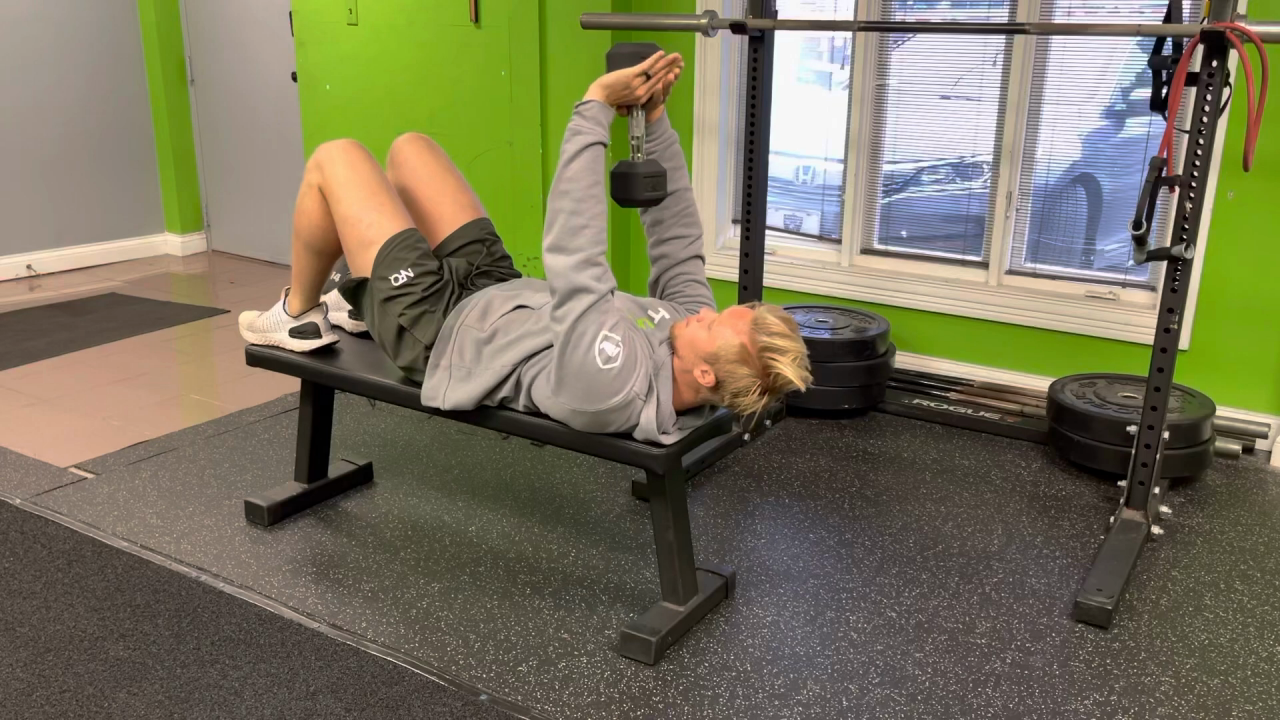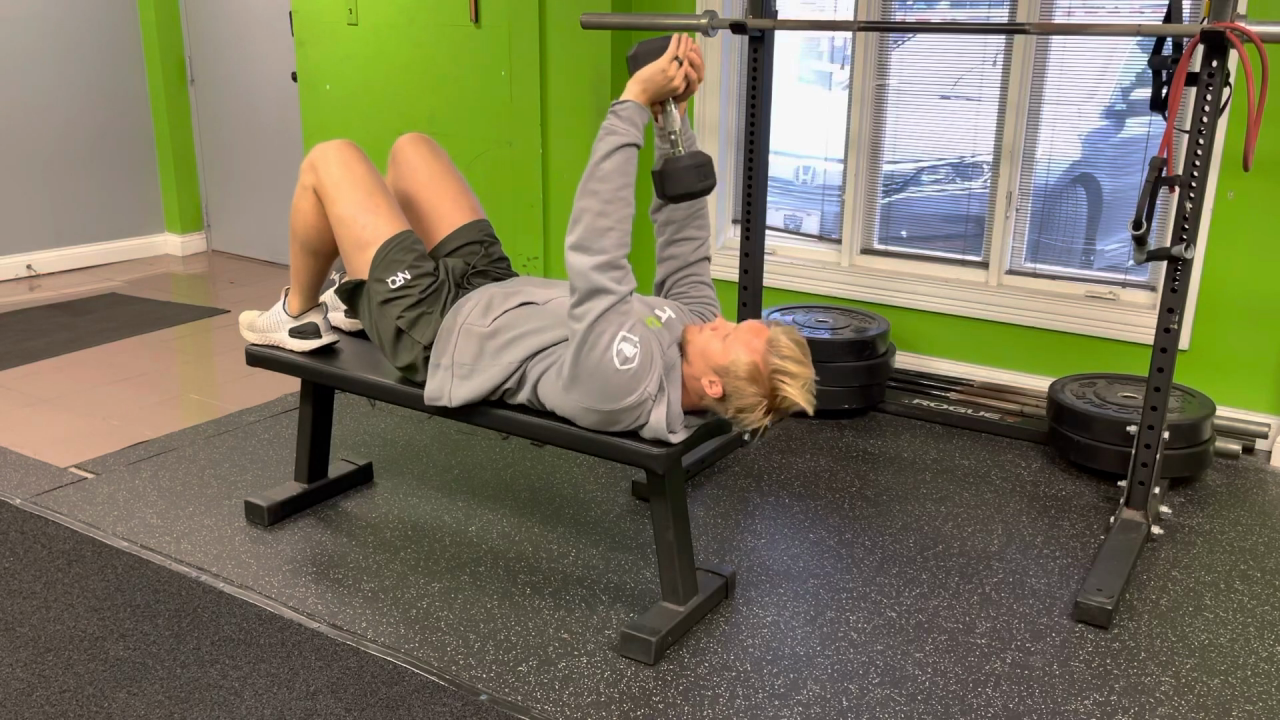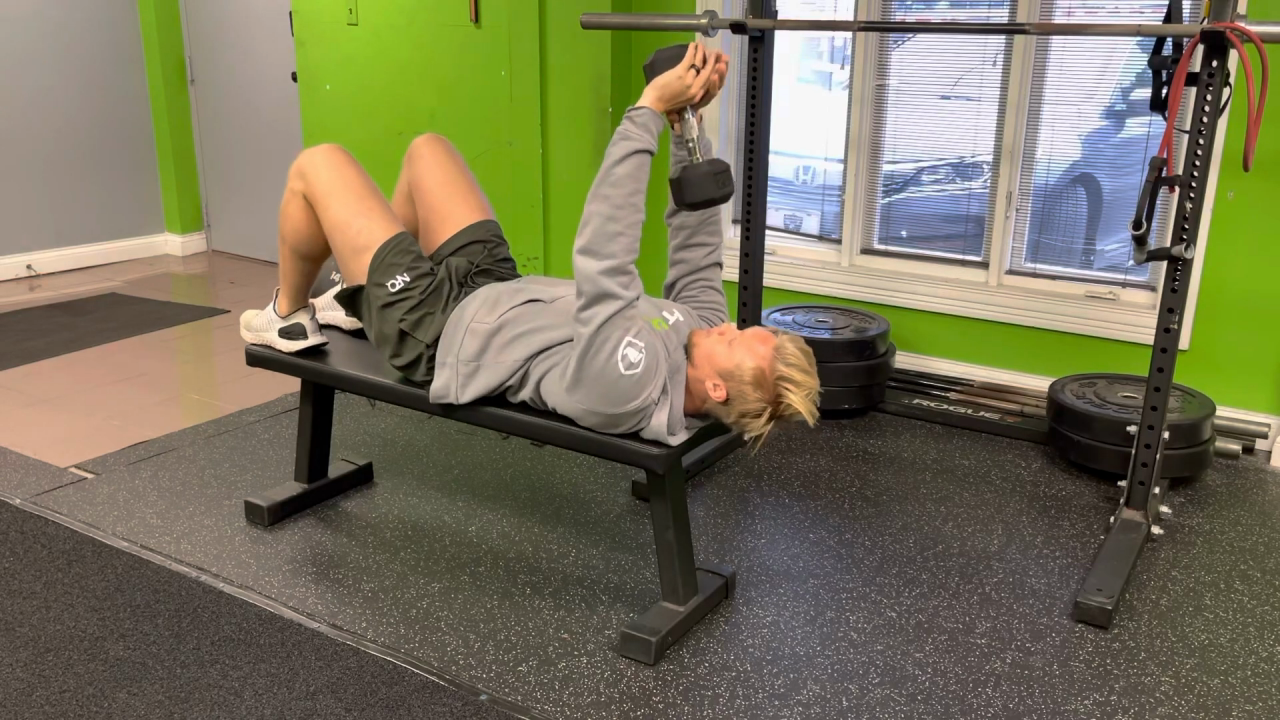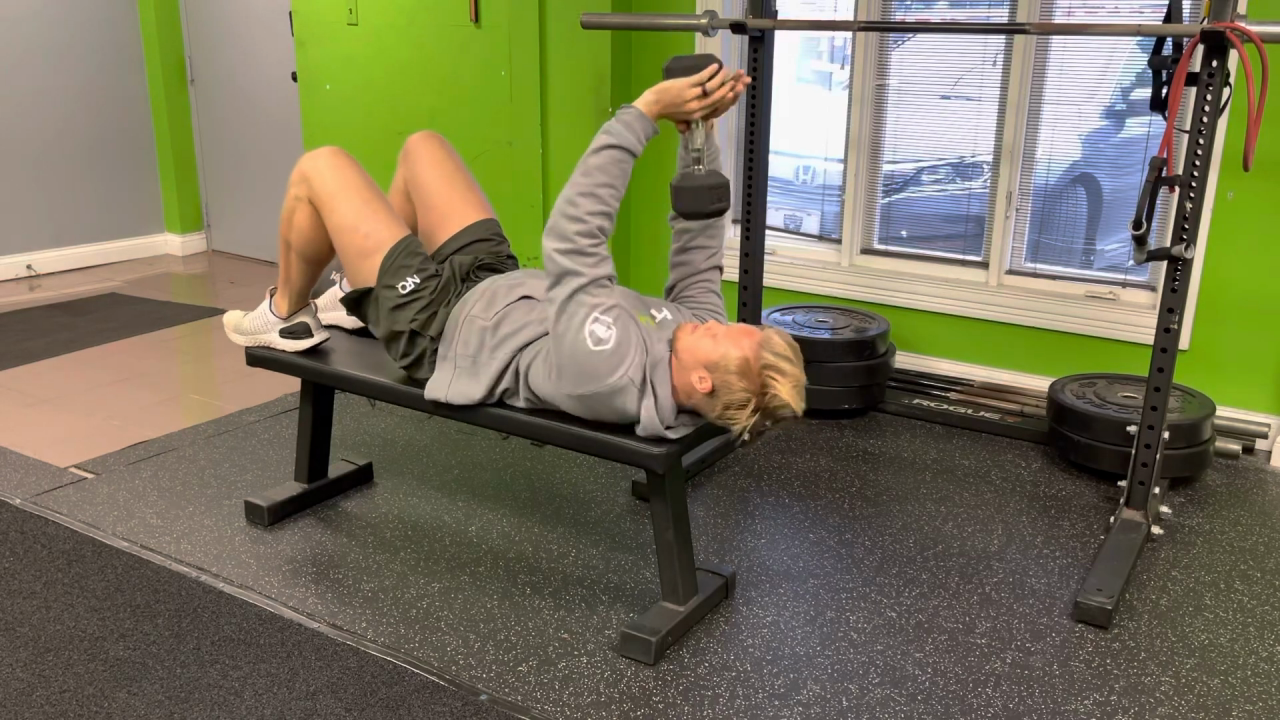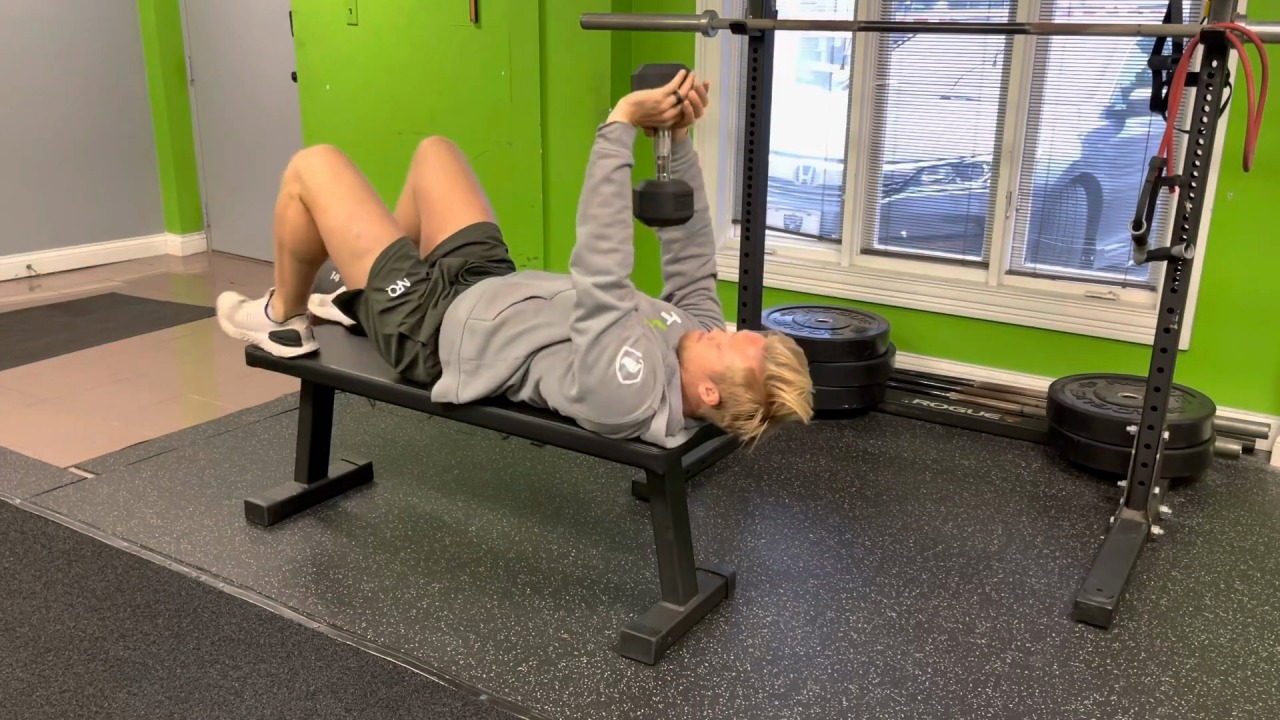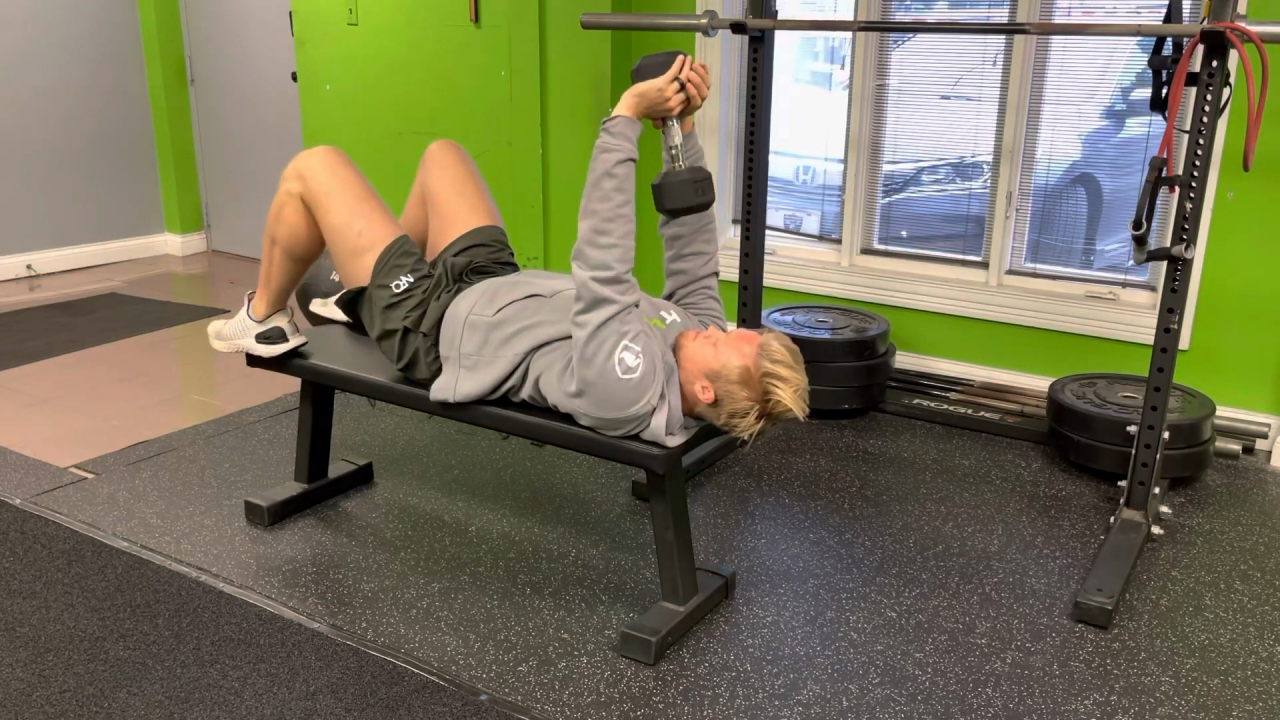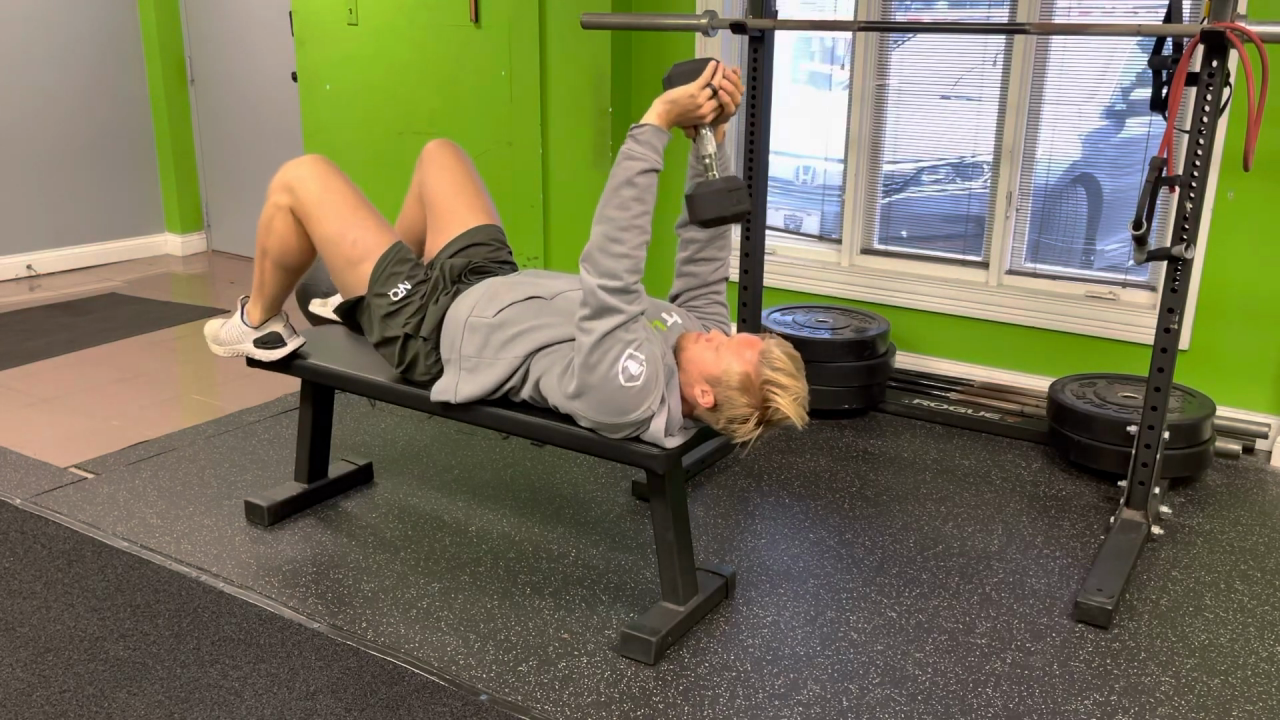
dt=0.5s
person 1, frame 1
left shoulder: (613, 389)
right shoulder: (694, 335)
left elbow: (572, 259)
right elbow: (678, 240)
left wrist: (596, 104)
right wrist: (654, 116)
left hip: (437, 332)
right hip: (495, 292)
left knee: (334, 159)
right knee: (410, 148)
left ankle: (299, 316)
right ankle: (359, 300)
person 1, frame 2
left shoulder: (625, 387)
right shoulder: (697, 331)
left elbow: (594, 254)
right elbow: (685, 236)
left wrist: (635, 101)
right wrist: (676, 113)
left hip: (433, 330)
right hip: (489, 293)
left knee: (329, 160)
right knee: (411, 147)
left ankle: (299, 317)
right ankle: (355, 302)
person 1, frame 3
left shoulder: (631, 389)
right shoulder: (703, 334)
left elbow: (602, 260)
right elbow: (698, 243)
left wrist: (651, 109)
right wrist: (688, 119)
left hip: (434, 329)
right hip: (493, 290)
left knee: (317, 165)
right knee: (427, 149)
left ankle: (289, 317)
right ankle: (358, 302)
person 1, frame 4
left shoulder: (608, 376)
right shoulder: (703, 341)
left elbow: (571, 241)
right elbow: (699, 247)
left wrist: (645, 110)
right wrist: (700, 129)
left hip: (438, 326)
right hip: (495, 286)
left knee: (319, 168)
right knee: (423, 145)
left ankle: (286, 316)
right ankle: (360, 297)
person 1, frame 5
left shoulder: (628, 398)
right shoulder: (699, 337)
left elbow: (599, 276)
right elbow: (691, 255)
left wrist: (622, 123)
right wrist: (676, 136)
left hip: (431, 327)
right hip: (489, 286)
left knee: (313, 165)
right knee: (435, 149)
left ankle: (283, 316)
right ankle: (360, 297)
person 1, frame 6
left shoulder: (625, 390)
right shoulder: (703, 340)
left elbow: (601, 268)
right elbow: (693, 256)
left wrist: (627, 114)
right wrist: (683, 126)
left hip: (429, 326)
right hip: (490, 287)
left knee: (313, 166)
right knee: (441, 153)
left ankle: (263, 320)
right ankle: (364, 300)
person 1, frame 7
left shoulder: (629, 393)
right shoulder: (704, 338)
left elbow: (609, 277)
right elbow: (705, 255)
left wrist: (656, 122)
right wrist: (711, 132)
left hip: (429, 328)
right hip: (491, 285)
left knee: (299, 178)
right knee: (439, 152)
left ankle: (260, 325)
right ankle: (364, 295)
